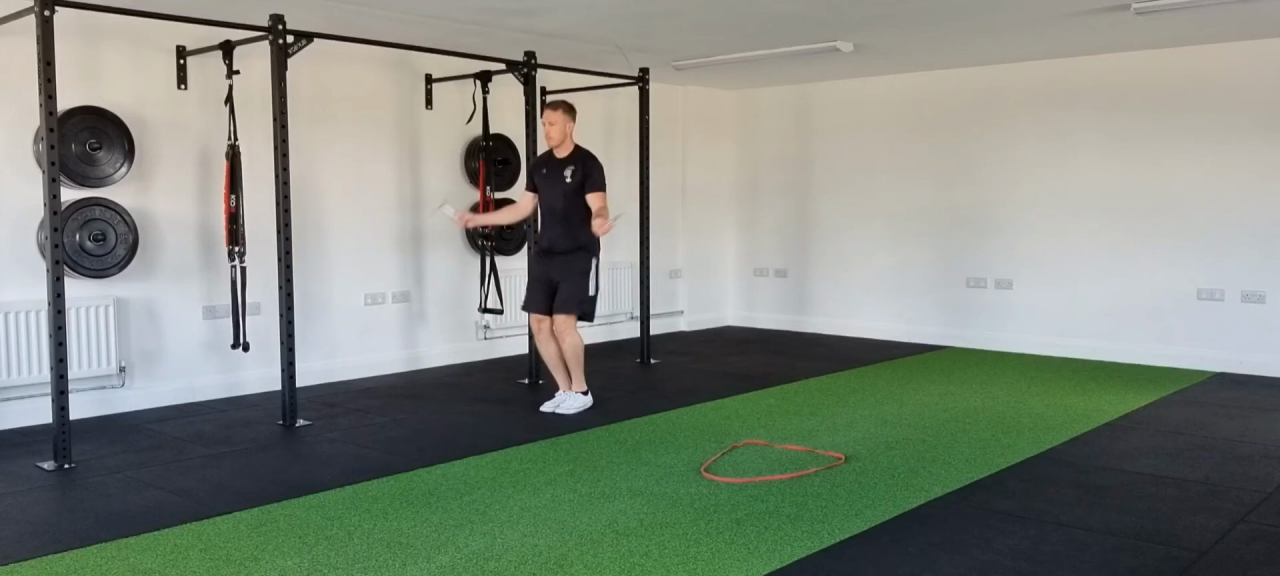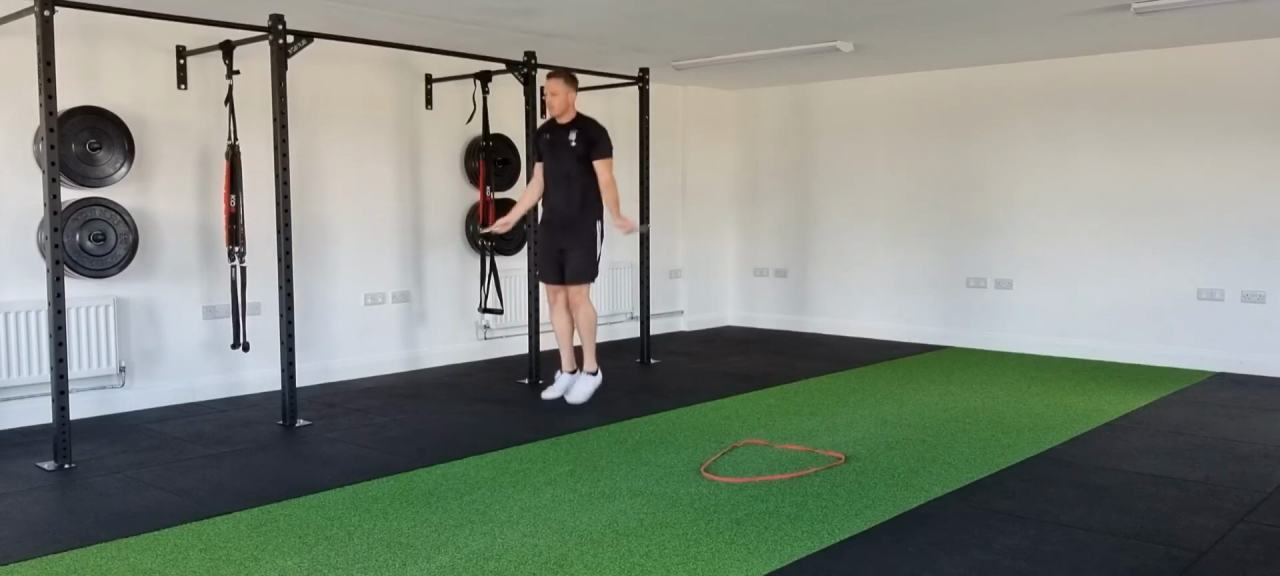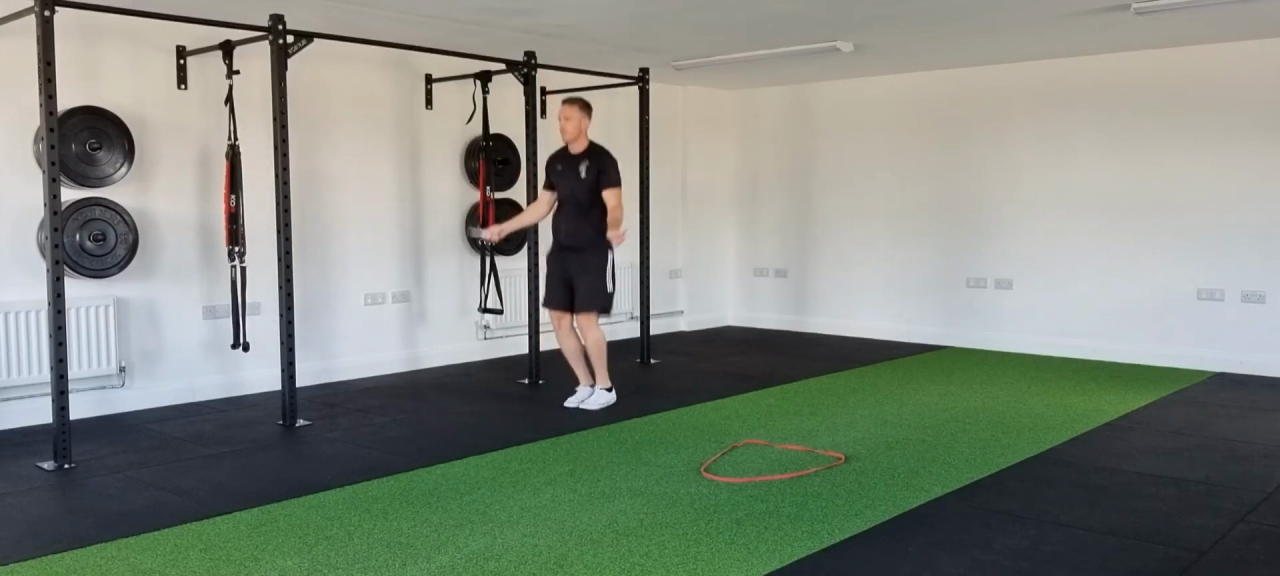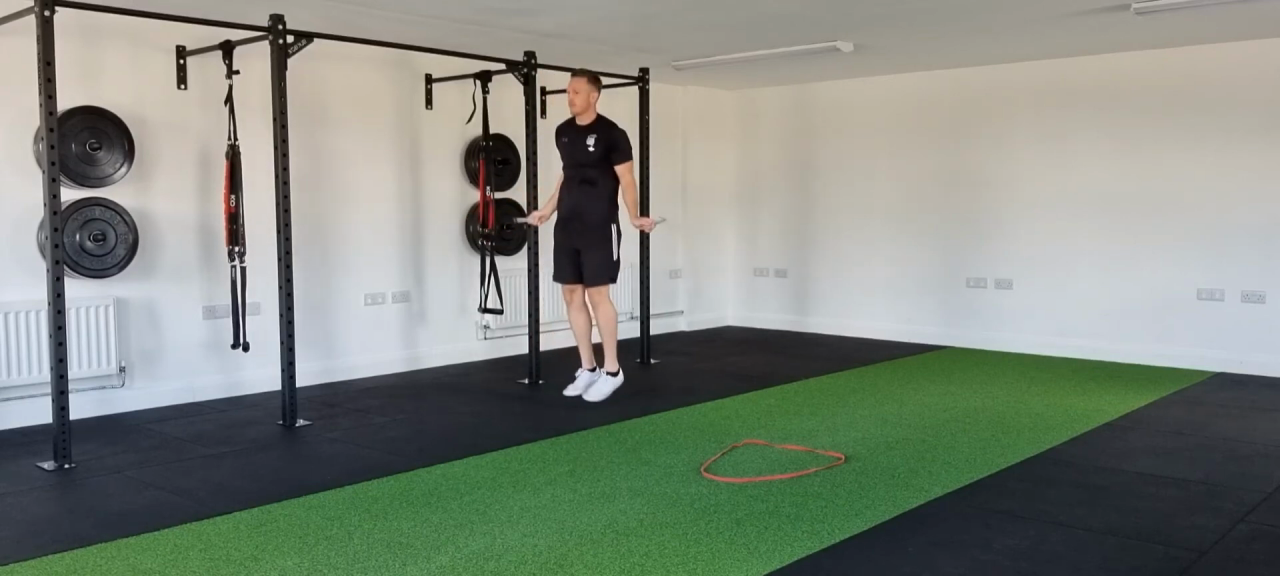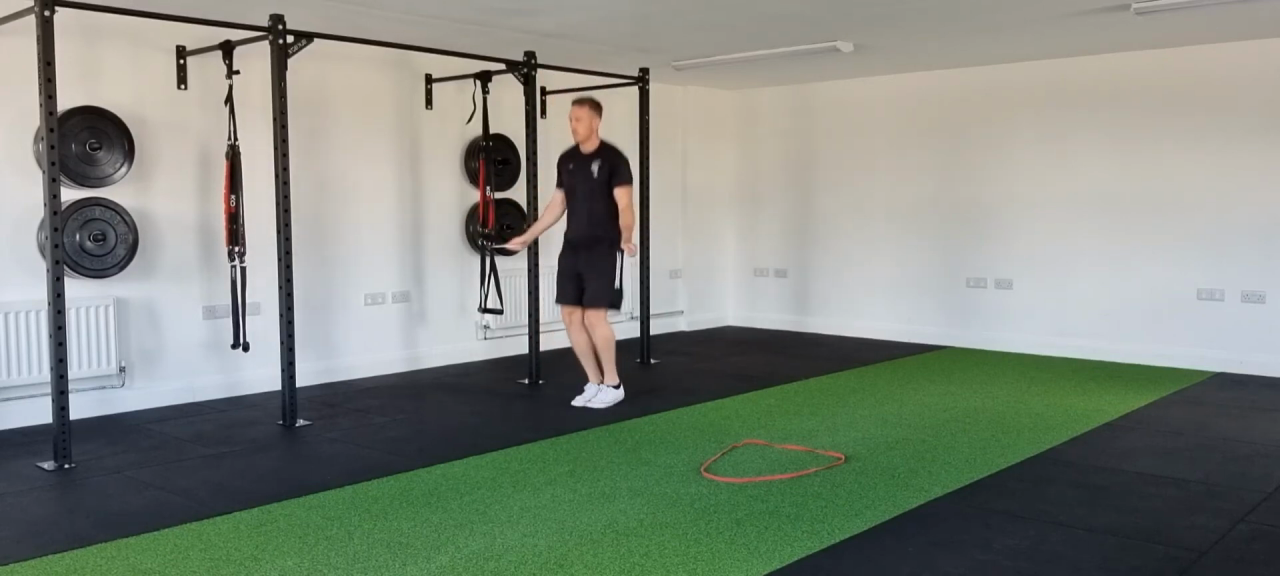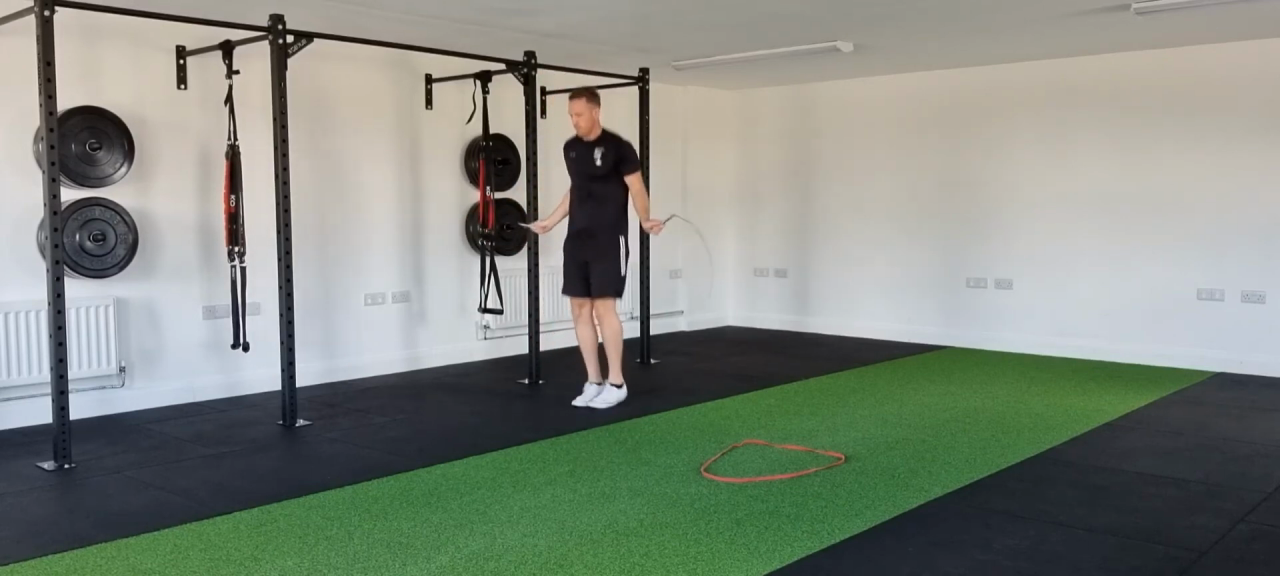
dt=0.7s
person 1, frame 1
left shoulder: (588, 164)
right shoulder: (540, 164)
left elbow: (599, 208)
right elbow: (524, 208)
left wrist: (600, 222)
right wrist: (479, 219)
left hip: (578, 257)
right hip: (544, 257)
left knee: (564, 324)
right knee: (540, 325)
left ankle: (581, 392)
right ankle: (565, 389)
person 1, frame 2
left shoulder: (592, 131)
right shoulder: (543, 133)
left elbow: (605, 179)
left wrist: (617, 215)
right wrist: (512, 217)
left hip: (585, 225)
right hip: (551, 225)
left knee: (577, 295)
right knee: (555, 296)
left ankle: (590, 369)
right ankle: (568, 371)
person 1, frame 3
left shoulder: (602, 161)
right shoulder: (555, 161)
left elbow: (613, 206)
right elbow: (543, 206)
left wrist: (614, 231)
right wrist: (504, 228)
left hip: (592, 253)
right hip: (560, 252)
left knee: (586, 321)
right knee: (559, 320)
left ankle: (604, 388)
right ankle: (585, 383)
person 1, frame 4
left shoulder: (611, 134)
right shoulder: (563, 132)
left elbow: (626, 180)
left wrist: (634, 217)
right wrist: (546, 211)
left hip: (599, 227)
right hip: (567, 226)
left knee: (598, 295)
right knee: (572, 295)
left ankle: (611, 370)
right ankle: (588, 368)
person 1, frame 5
left shoulder: (614, 160)
right shoulder: (566, 160)
left elbow: (625, 206)
right elbow: (557, 205)
left wrist: (626, 239)
right wrist: (528, 236)
left hip: (603, 250)
right hip: (572, 250)
left knee: (594, 318)
right knee: (571, 318)
left ankle: (612, 384)
right ankle: (595, 379)
person 1, frame 6
left shoulder: (618, 147)
right shoulder: (571, 148)
left elbow: (636, 187)
left wrist: (646, 220)
right wrist: (551, 220)
left hip: (609, 239)
right hip: (577, 239)
left knee: (603, 308)
right knee: (580, 309)
left ankle: (616, 383)
right ankle: (595, 382)
